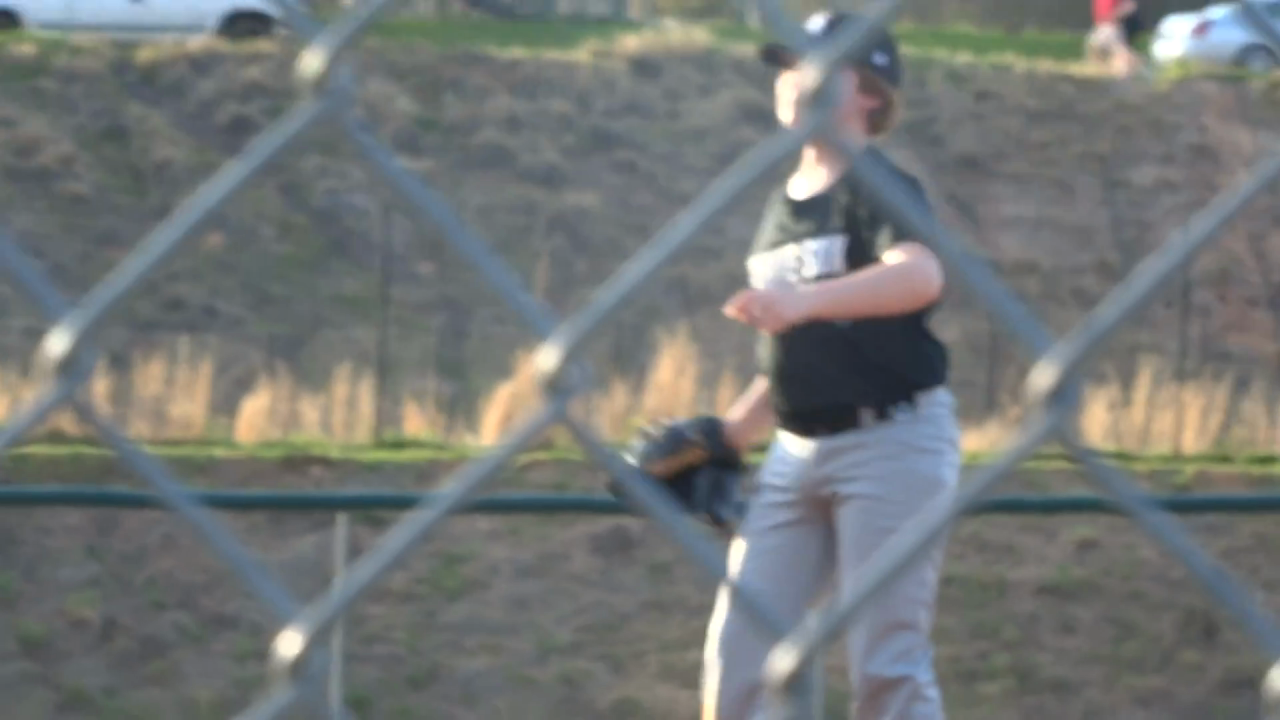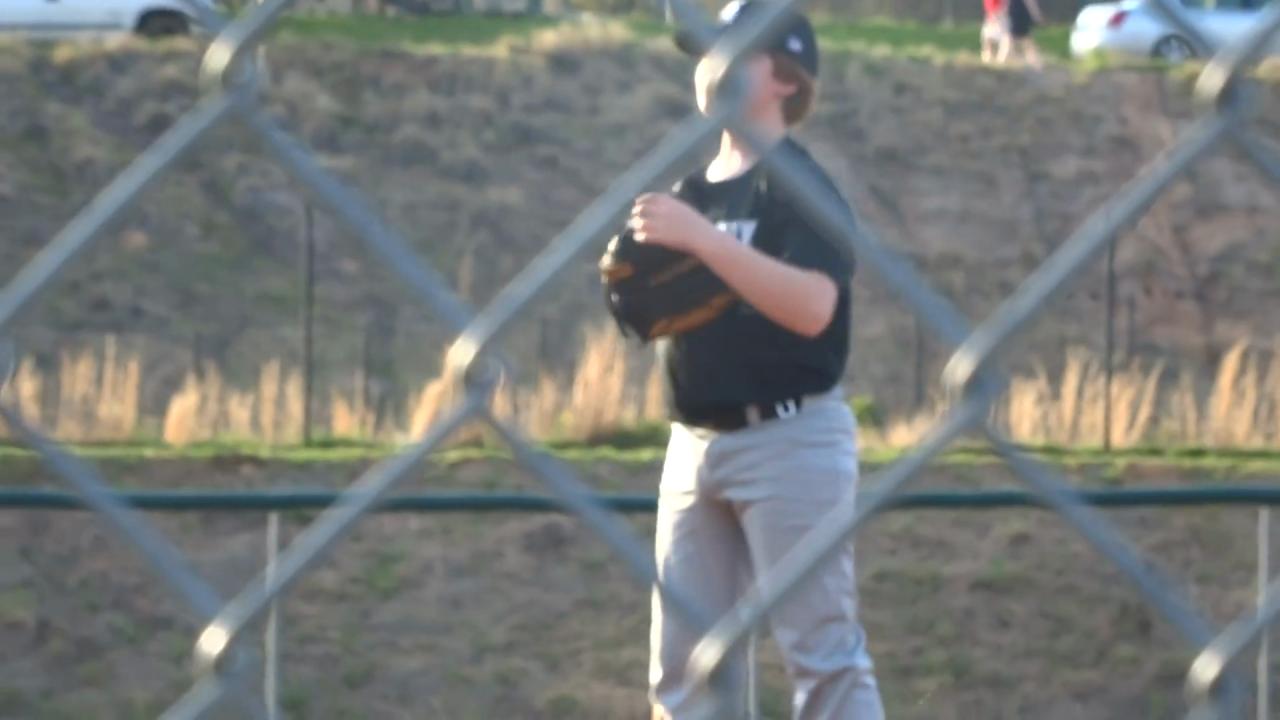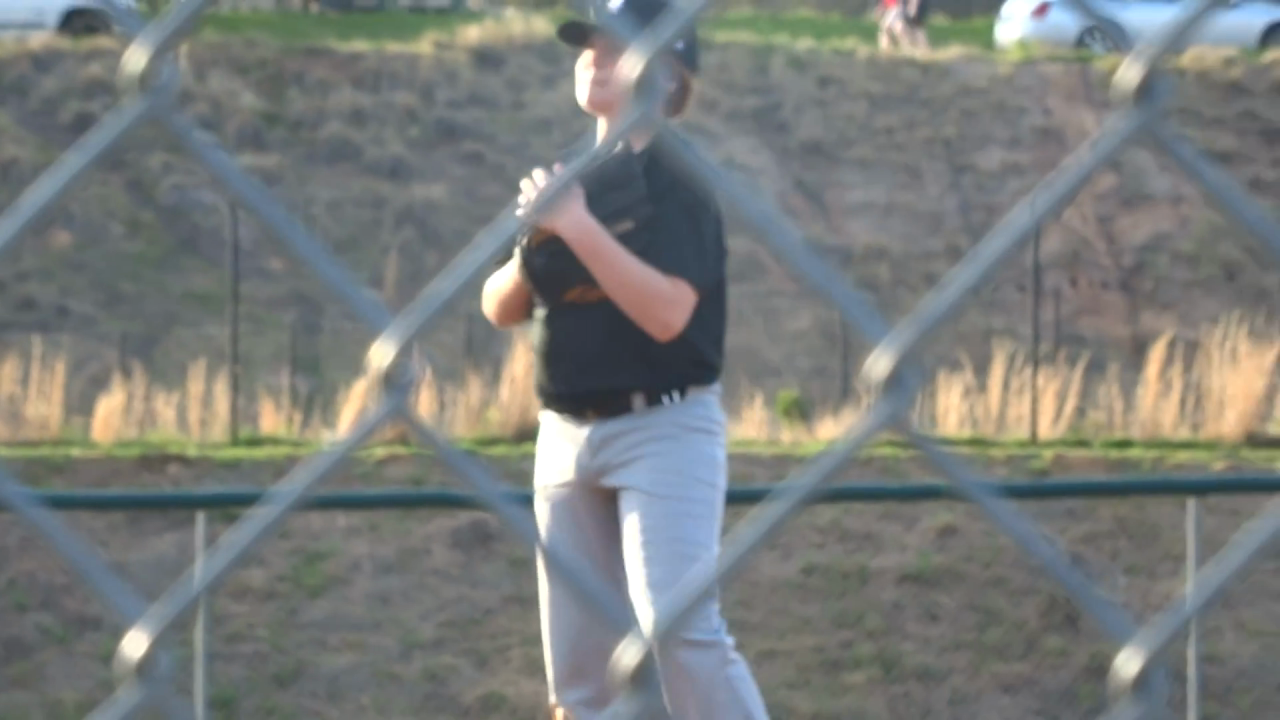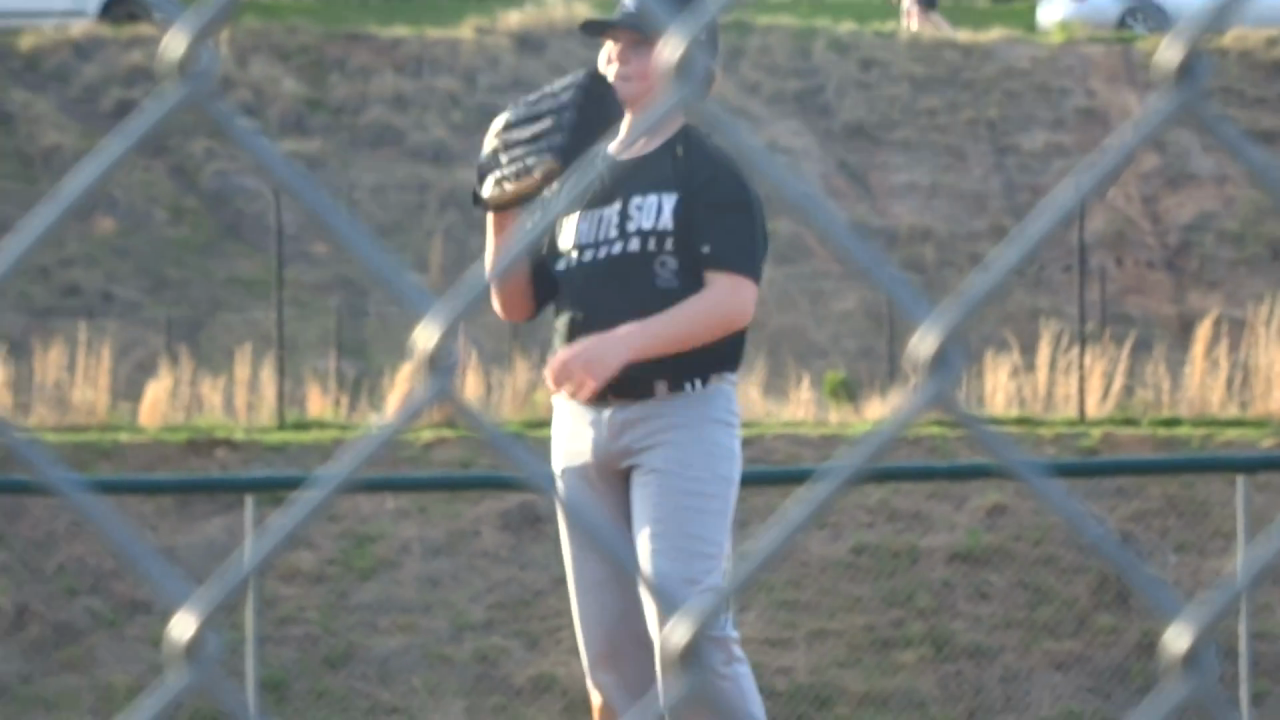
dt=0.3s
person 1, frame 1
right shoulder: (781, 205)
left elbow: (923, 279)
left wrist: (807, 307)
right wrist: (737, 425)
left hip: (894, 443)
right hip: (798, 452)
left knee: (886, 662)
right knee: (742, 643)
person 1, frame 2
left shoulder: (799, 185)
right shoulder: (693, 188)
left elbow: (811, 310)
left wrist: (699, 238)
left hip: (791, 438)
right hip: (694, 444)
left knee: (818, 650)
right knee: (684, 656)
person 1, frame 3
left shoulder: (675, 181)
right shoulder: (569, 182)
left elbow: (668, 314)
right elbow: (499, 309)
left wrist: (578, 229)
left hip: (666, 427)
right hip: (566, 436)
left knee: (680, 630)
right knee: (579, 654)
person 1, frame 4
left shoulder: (709, 169)
left elbow: (733, 302)
right elbow: (514, 302)
left wrist: (618, 345)
right wrist: (501, 213)
left hip: (682, 417)
right hip: (581, 425)
right knee: (610, 637)
